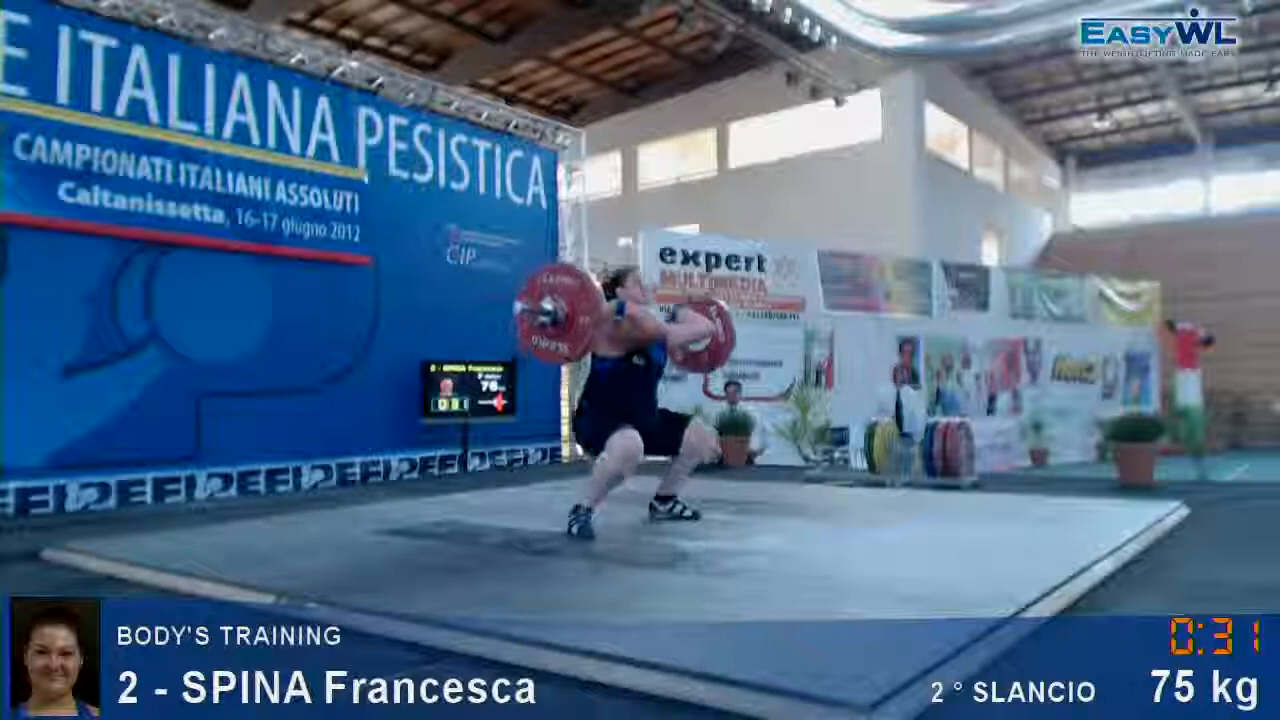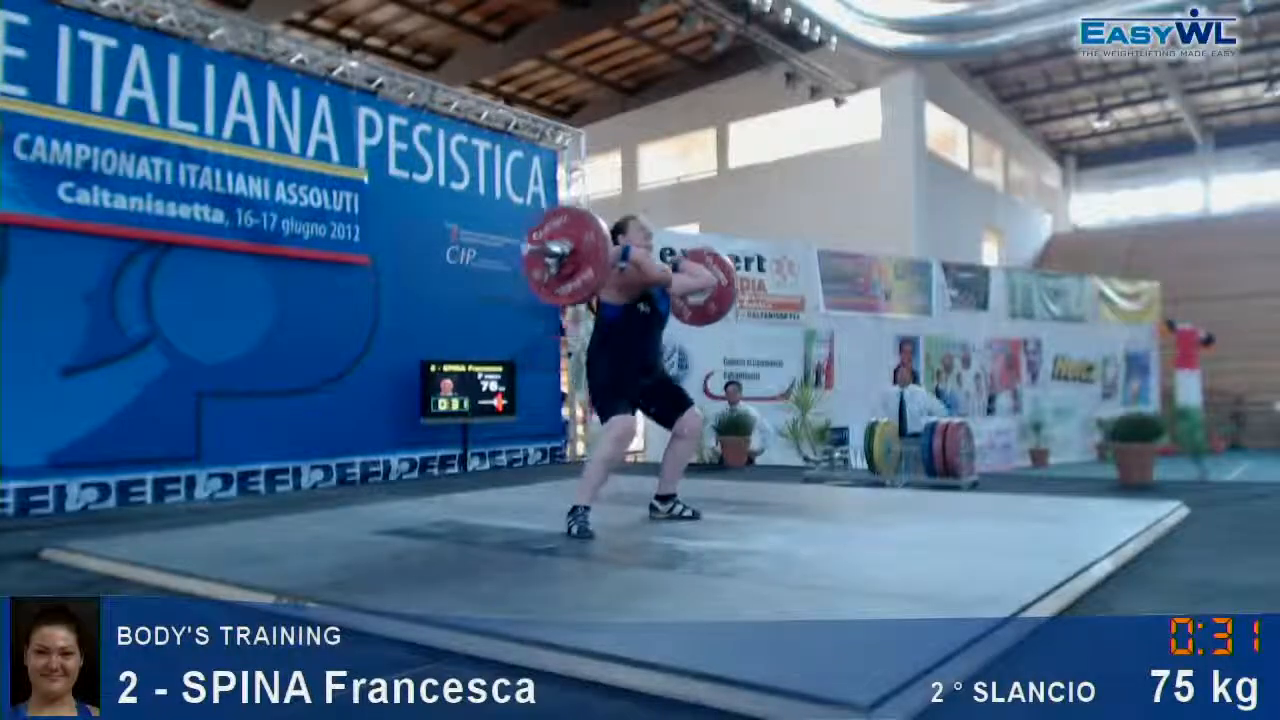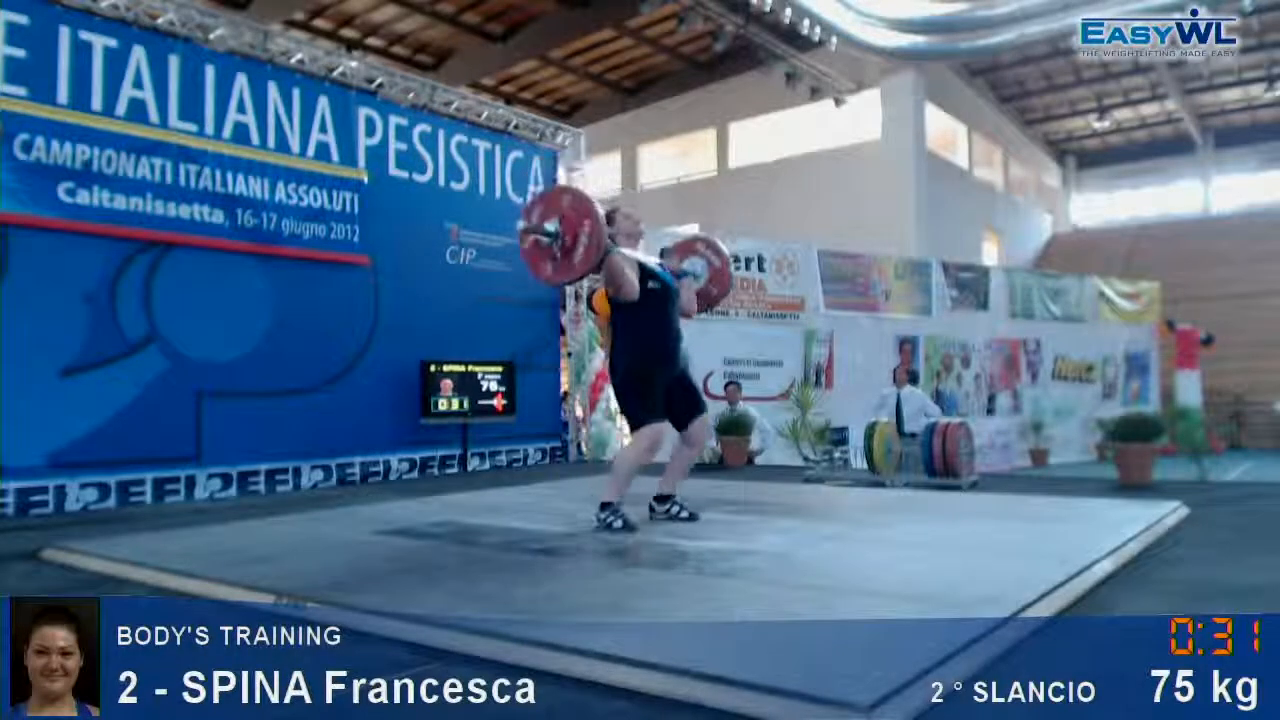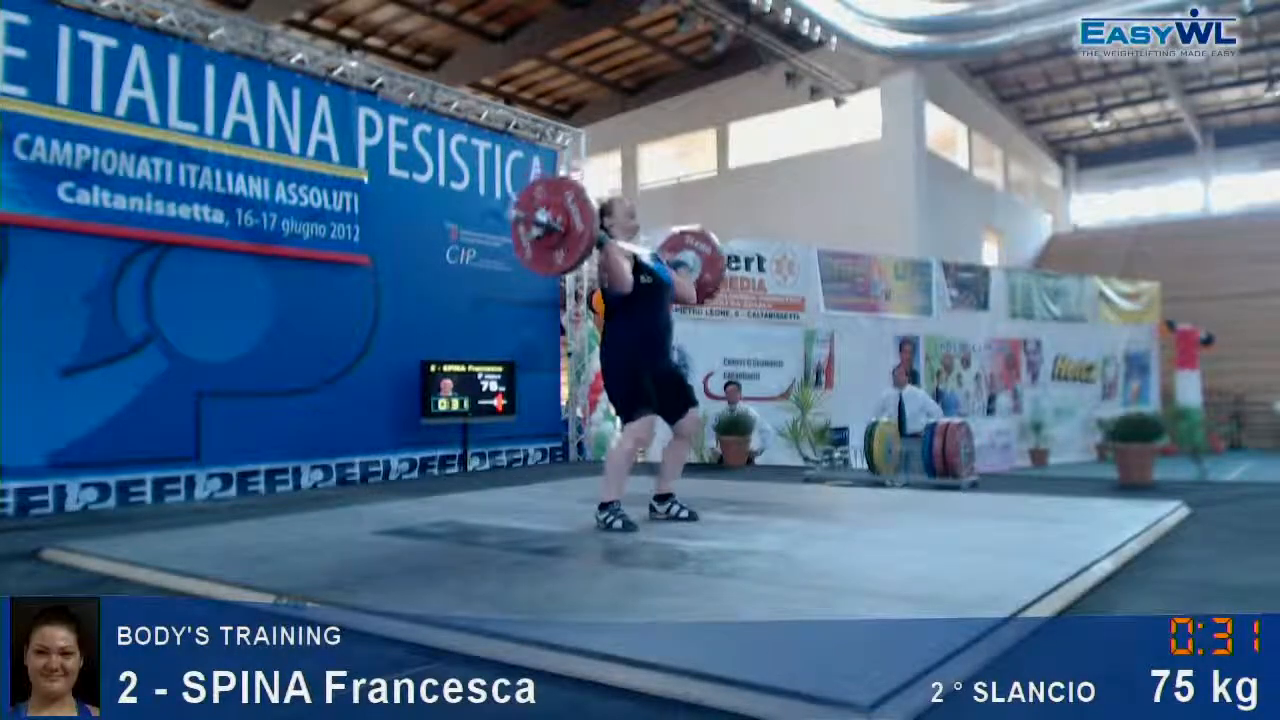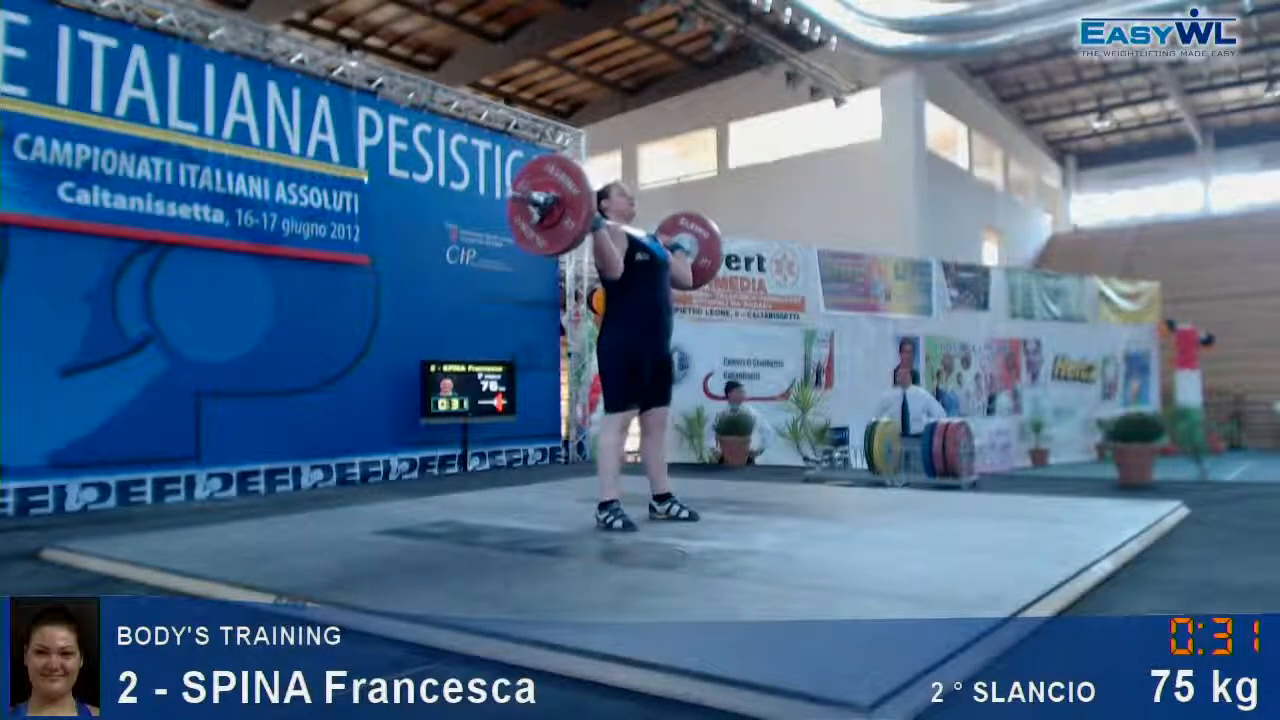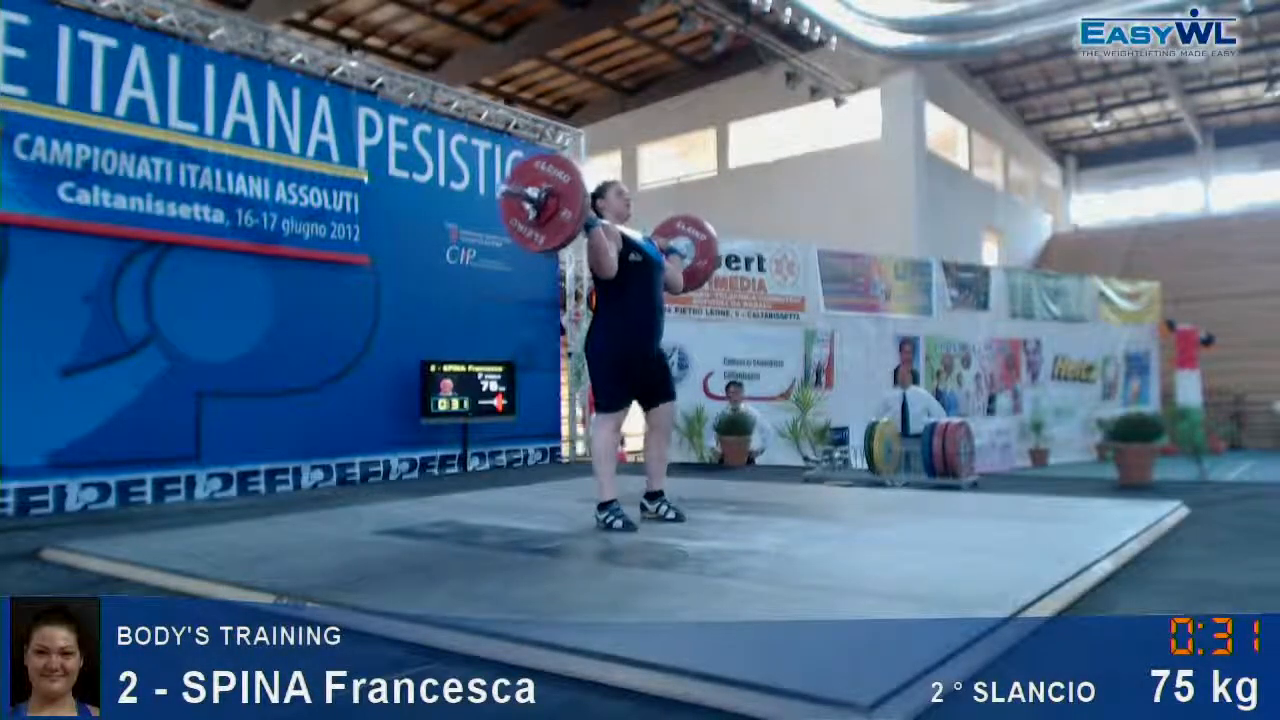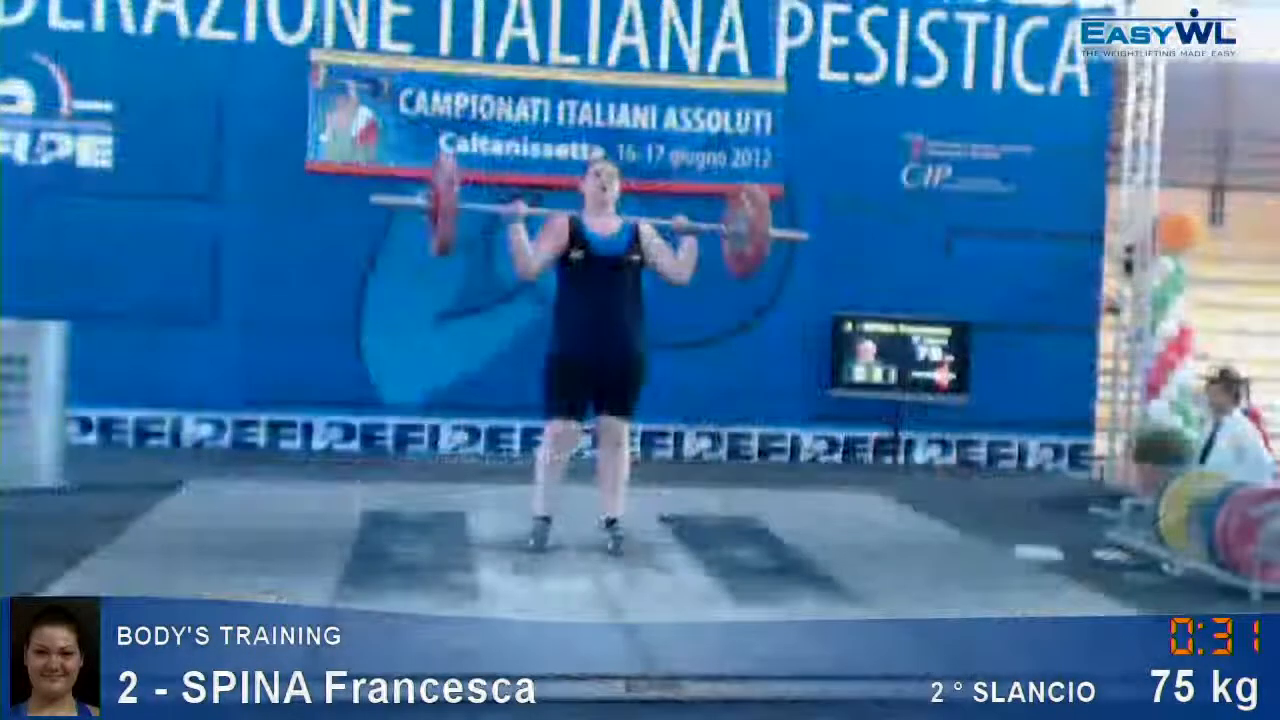
dt=0.7s
person 1, frame 1
left shoulder: (657, 333)
right shoulder: (616, 328)
left elbow: (706, 328)
right elbow: (654, 329)
left wrist: (678, 312)
right wrist: (619, 307)
left hip: (641, 419)
right hip: (598, 421)
left knee: (704, 438)
right knee: (629, 446)
left ankle: (664, 501)
right ankle: (582, 511)
person 1, frame 2
left shoulder: (658, 281)
right shoulder: (622, 275)
left elbow: (709, 281)
right elbow: (659, 274)
left wrist: (680, 264)
right wrist: (625, 254)
left hip: (649, 373)
right hip: (611, 374)
left knee: (691, 424)
right knee: (621, 430)
left ankle: (664, 500)
right ankle: (579, 511)
person 1, frame 3
left shoulder: (656, 266)
right shoulder: (620, 262)
left elbow: (688, 308)
right elbow: (629, 292)
left wrist: (683, 275)
right wrist: (608, 252)
left hip: (671, 365)
right hip: (635, 366)
left knee: (699, 433)
right knee: (651, 435)
left ankle: (663, 500)
right ankle: (608, 507)
person 1, frame 4
left shoulder: (653, 260)
right shoulder: (614, 255)
left elbow: (689, 296)
right elbow: (623, 284)
left wrist: (675, 265)
right wrist: (604, 243)
left hip: (658, 360)
right hip: (625, 359)
left knee: (689, 425)
right knee: (640, 430)
left ankle: (663, 499)
right ankle: (608, 507)
person 1, frame 5
left shoulder: (649, 240)
right shoulder: (610, 233)
left elbow: (684, 279)
right elbow: (614, 269)
left wrist: (676, 247)
right wrist: (597, 226)
left hip: (656, 345)
right hip: (623, 342)
left knee: (656, 422)
right knee: (618, 420)
left ankle: (662, 499)
right ankle: (607, 506)
person 1, frame 6
left shoulder: (647, 242)
right shoulder: (606, 233)
left elbow: (675, 284)
right elbow: (607, 269)
left wrist: (672, 251)
right wrist: (591, 225)
left hip: (648, 346)
right hip: (613, 344)
left knee: (663, 416)
right knee: (610, 419)
left ankle: (654, 497)
right ankle: (606, 505)
person 1, frame 7
left shoulder: (640, 232)
right shoulder: (563, 226)
left elbow: (680, 273)
right elbow: (528, 268)
left wrist: (688, 236)
right wrist: (516, 223)
left hip: (624, 353)
right hip: (572, 351)
left knee: (615, 434)
right knee: (559, 433)
left ankle: (612, 521)
right ankle: (541, 518)
